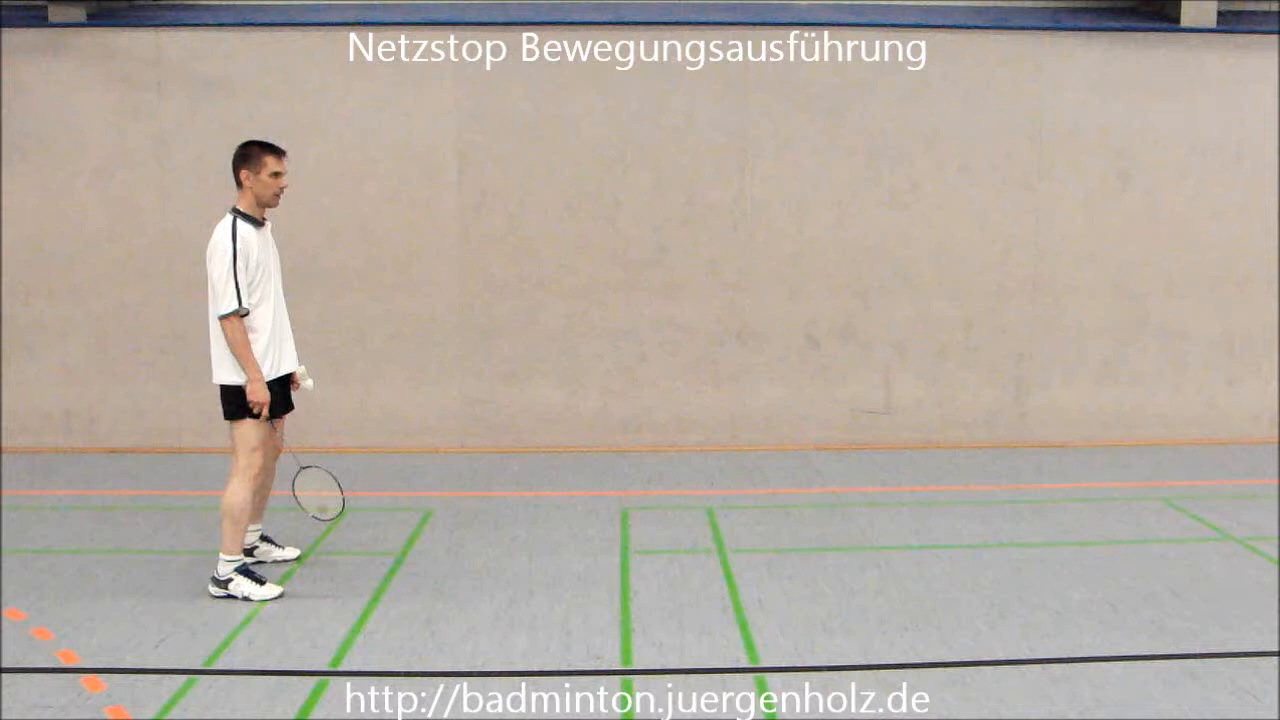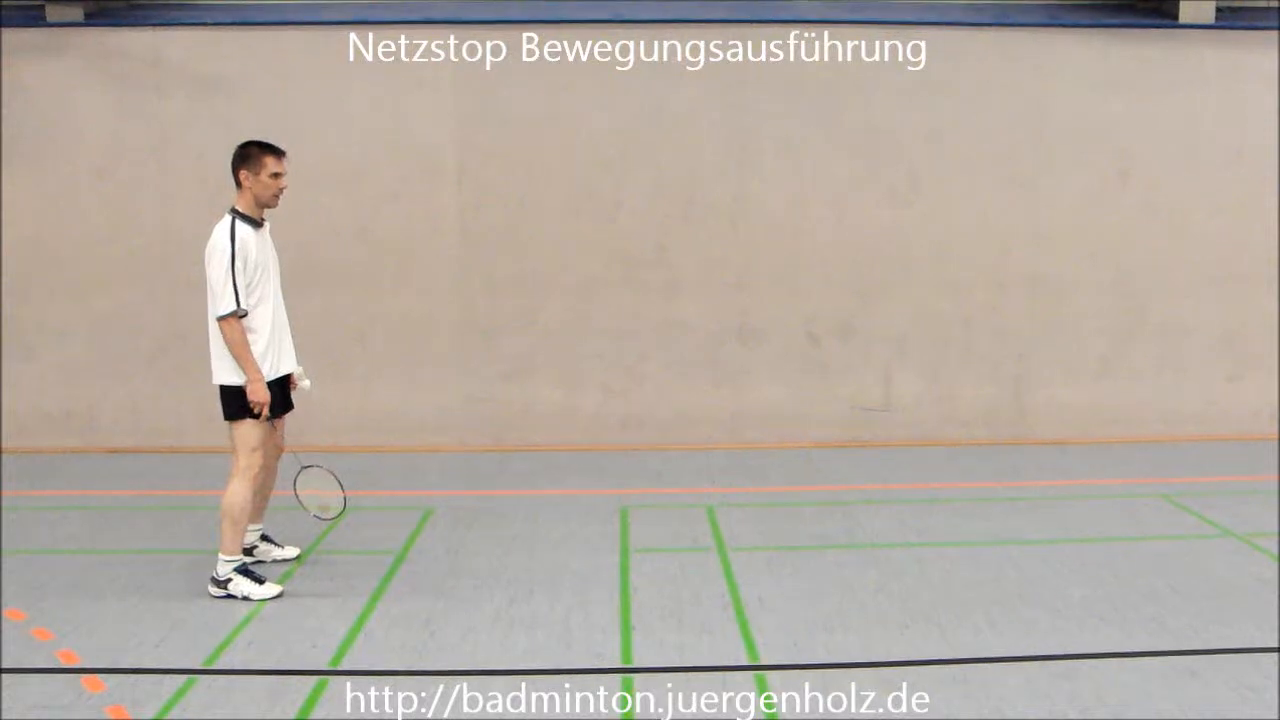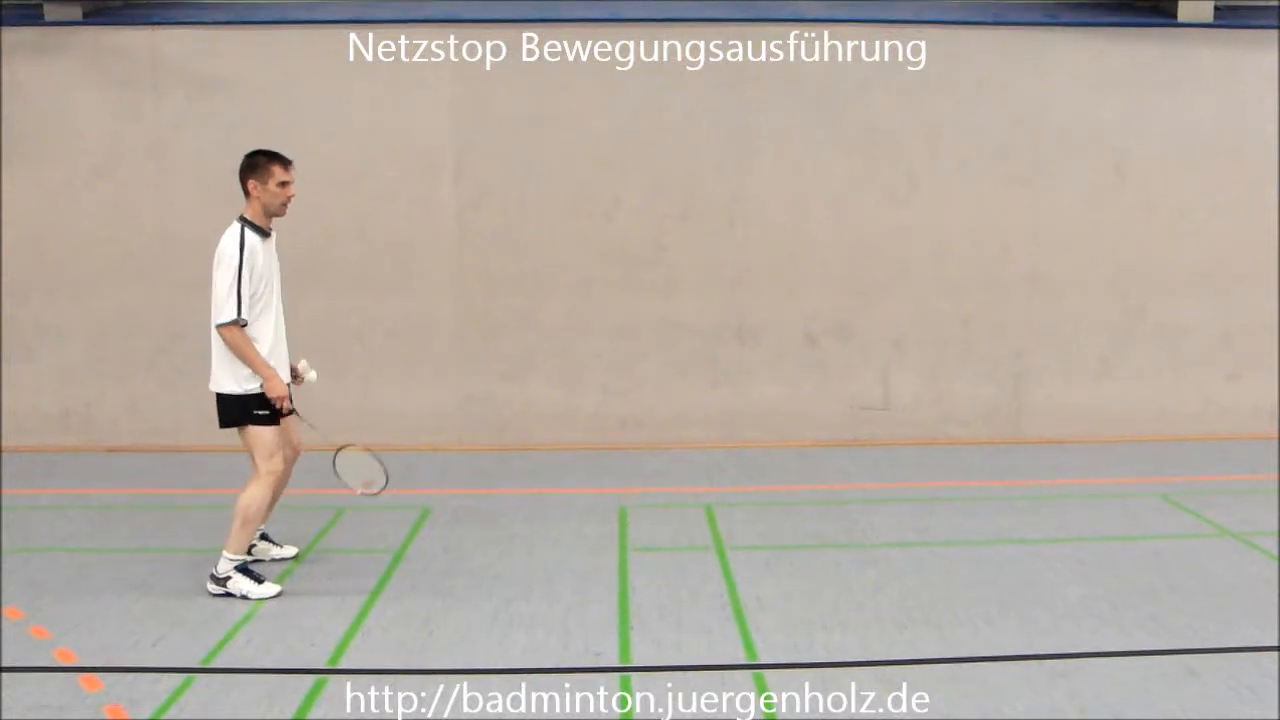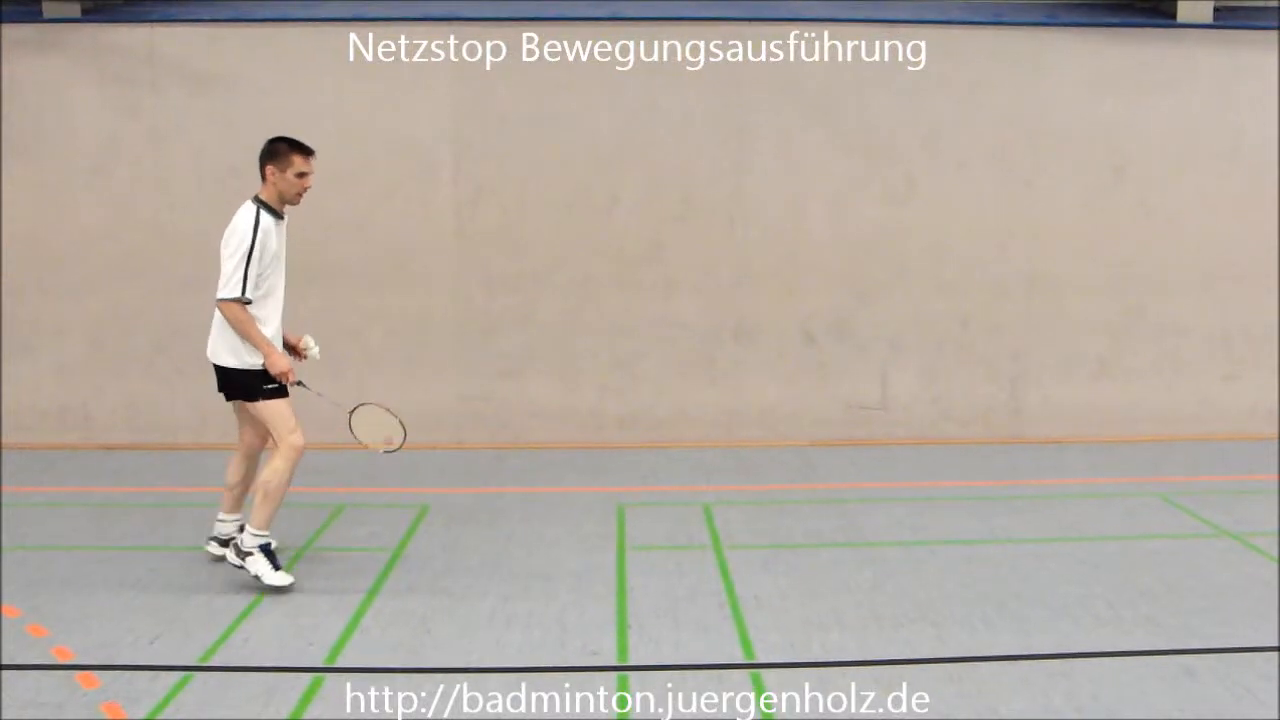
dt=0.7s
person 1, frame 1
left shoulder: (261, 231)
right shoulder: (231, 236)
right elbow: (229, 316)
left wrist: (285, 364)
right wrist: (253, 377)
left hip: (272, 369)
right hip: (248, 377)
left knee: (270, 454)
right knee: (248, 466)
left ankle: (252, 539)
right ankle: (227, 572)
person 1, frame 2
left shoulder: (260, 230)
right shoulder: (230, 237)
right elbow: (227, 317)
left wrist: (283, 365)
right wrist: (253, 377)
left hip: (272, 370)
right hip: (247, 378)
left knee: (271, 453)
right knee: (248, 466)
left ankle: (252, 539)
right ankle: (227, 571)
person 1, frame 3
left shoulder: (266, 238)
right shoulder: (237, 246)
right elbow: (227, 325)
left wrist: (282, 365)
right wrist: (267, 375)
left hip: (267, 375)
right hip: (246, 383)
left knee: (288, 451)
right knee: (269, 468)
left ankle: (253, 537)
right ankle: (227, 570)
person 1, frame 4
left shoulder: (273, 220)
right shoulder: (251, 226)
right elbow: (228, 302)
left wrist: (282, 337)
right wrist: (270, 352)
left hip: (251, 356)
right hip: (246, 359)
left knee: (253, 443)
right knee: (291, 442)
left ankle: (226, 531)
right ankle: (251, 544)
